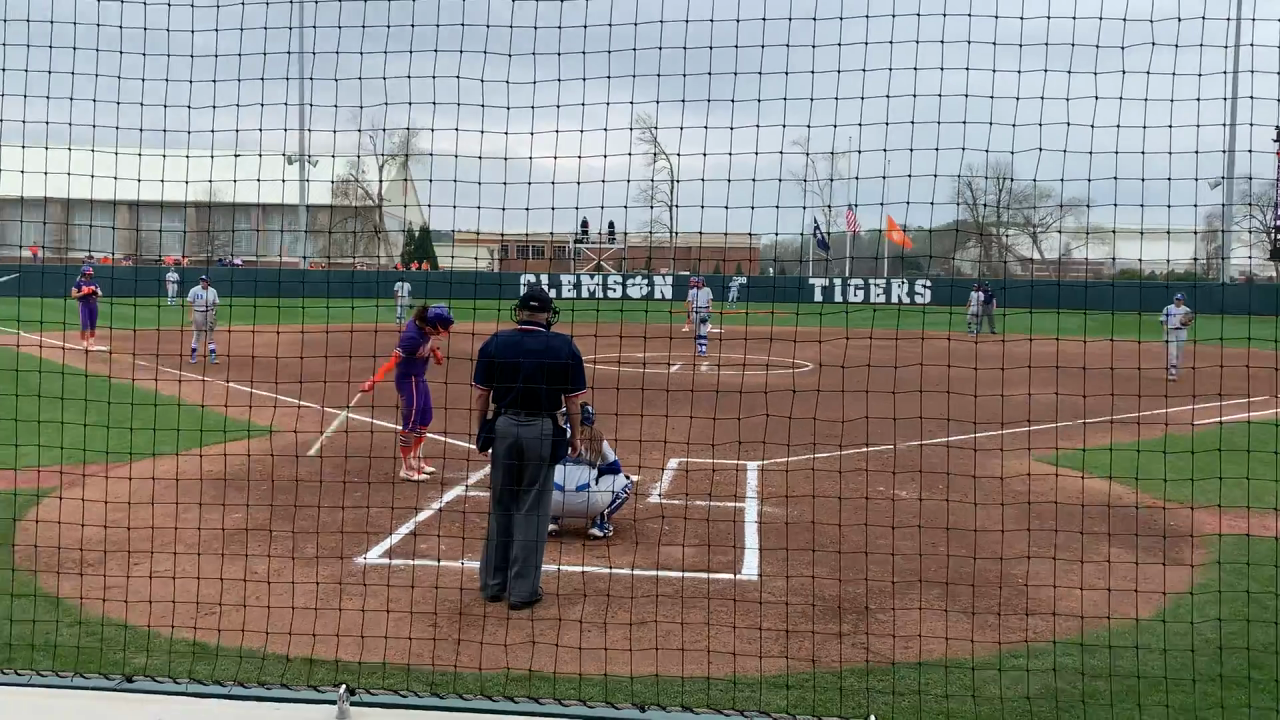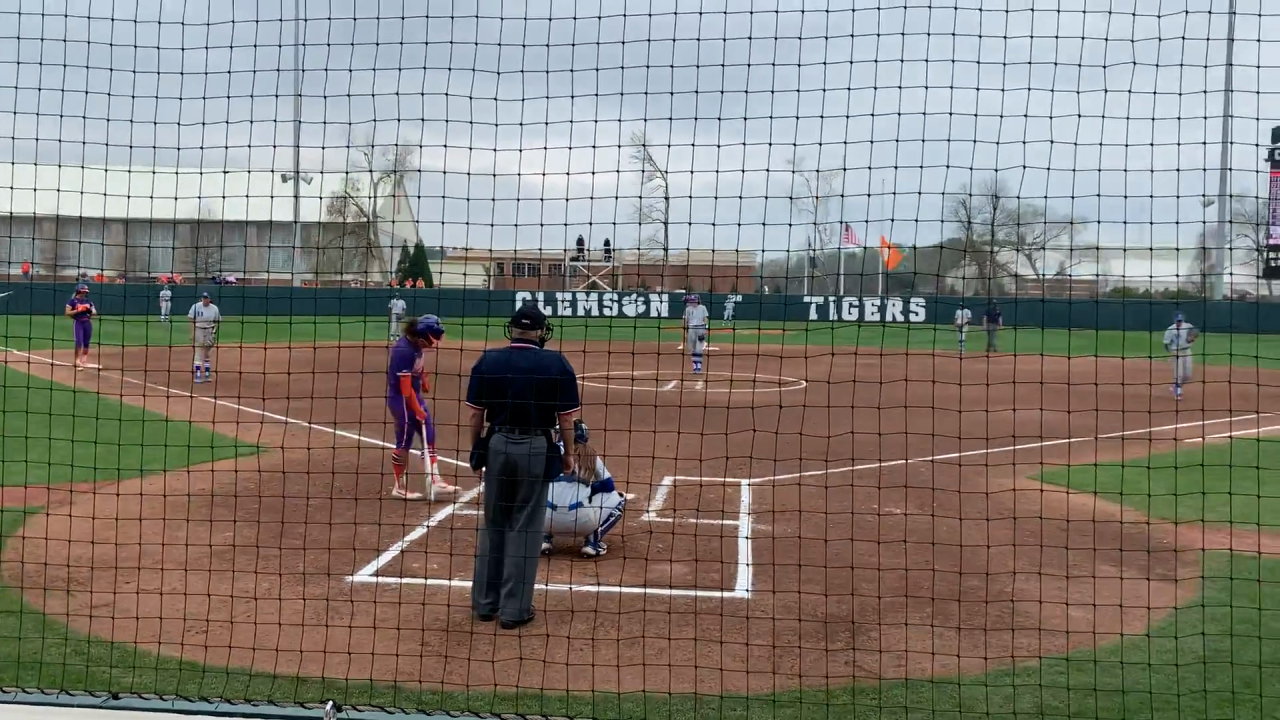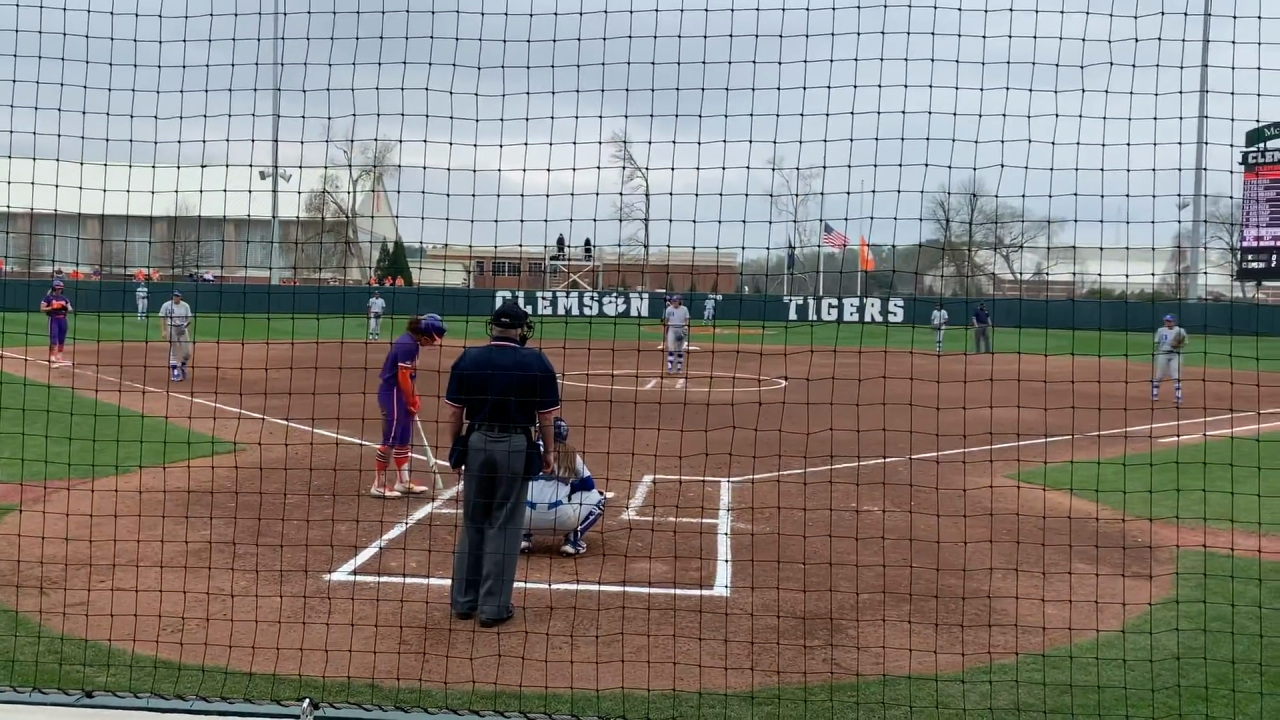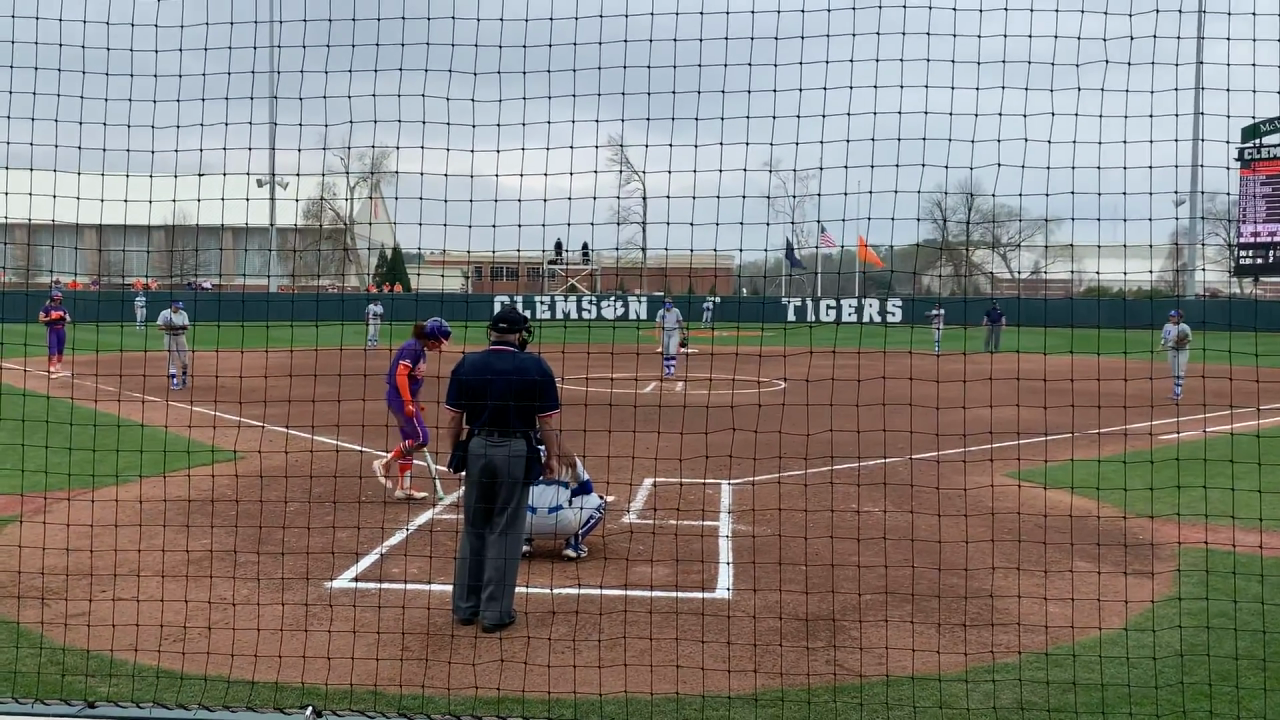
dt=0.7s
person 1, frame 1
left shoulder: (495, 342)
right shoulder: (563, 346)
left elbow: (481, 395)
right elbow: (572, 400)
left wrist: (480, 433)
right wrist: (575, 436)
left hip: (503, 427)
right hip: (542, 431)
left knee: (500, 505)
right knee: (532, 509)
left ankle: (493, 583)
right ankle: (522, 589)
person 1, frame 2
left shoulder: (487, 360)
right shoulder: (556, 363)
left elbow: (475, 414)
right elbow: (565, 417)
left wrist: (476, 451)
right wrist: (568, 453)
left hip: (497, 446)
right hip: (536, 449)
left knee: (493, 524)
right knee: (525, 527)
left ankle: (485, 602)
right ankle: (514, 608)
person 1, frame 3
left shoulder: (468, 359)
right shoulder: (536, 361)
left elbow: (454, 412)
right elbow: (545, 416)
left wrist: (456, 449)
right wrist: (548, 451)
left hip: (476, 444)
right hip: (516, 447)
left knee: (472, 522)
right knee: (505, 526)
left ankle: (464, 600)
right ankle: (493, 606)
person 1, frame 4
left shoulder: (467, 364)
right shoulder: (535, 366)
left elbow: (454, 418)
right elbow: (546, 420)
left wrist: (455, 453)
right wrist: (552, 456)
left hip: (477, 449)
right hip: (517, 452)
left knee: (473, 529)
right knee: (506, 531)
left ankle: (466, 606)
right ankle: (495, 612)
person 2, frame 1
left shoulder: (424, 326)
right shoulder: (412, 336)
right elbow: (393, 360)
left wrist: (434, 350)
right wrist: (374, 380)
left hip: (419, 377)
right hip: (409, 380)
left knee: (426, 417)
right knee: (411, 423)
left ankle: (415, 460)
right ankle: (407, 468)
person 2, frame 2
left shoulder: (416, 344)
right shoulder: (404, 350)
right elbow: (405, 386)
left wrist: (423, 376)
right wrist: (417, 410)
left hip: (415, 395)
right hip: (401, 399)
left knee: (429, 437)
right knee: (404, 442)
left ankle: (435, 482)
right ankle: (399, 487)
person 2, frame 3
left shoulder: (412, 343)
right shoulder: (407, 345)
right elbow: (403, 377)
left wrist: (414, 397)
right wrist: (412, 401)
left hip: (400, 394)
right hip: (392, 394)
left knee: (404, 439)
right knee: (390, 440)
left ankle: (403, 482)
right ankle: (378, 485)
person 2, frame 4
left shoulder: (421, 350)
right shoulder: (412, 347)
right elbow: (400, 375)
left wrist: (415, 403)
right wrist: (408, 403)
left hip: (407, 398)
right hip: (400, 398)
left knee: (410, 441)
right knee: (421, 438)
left ankle: (404, 488)
right ankle: (385, 462)
